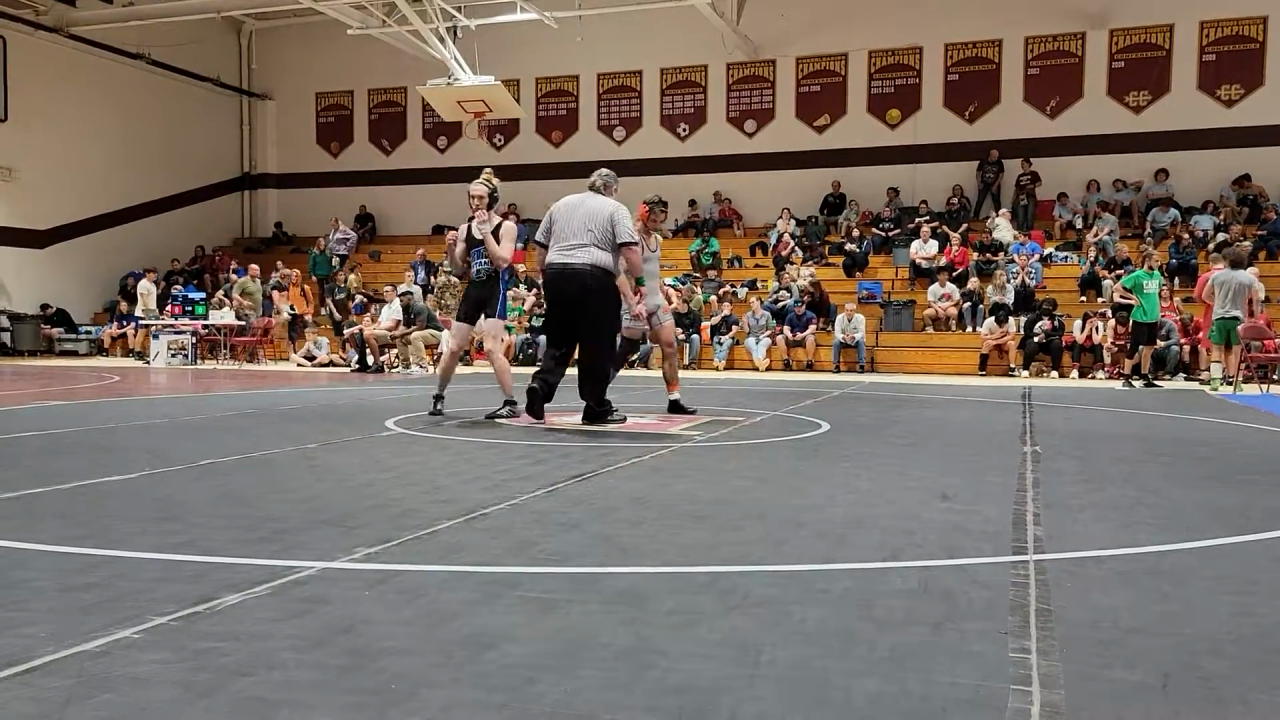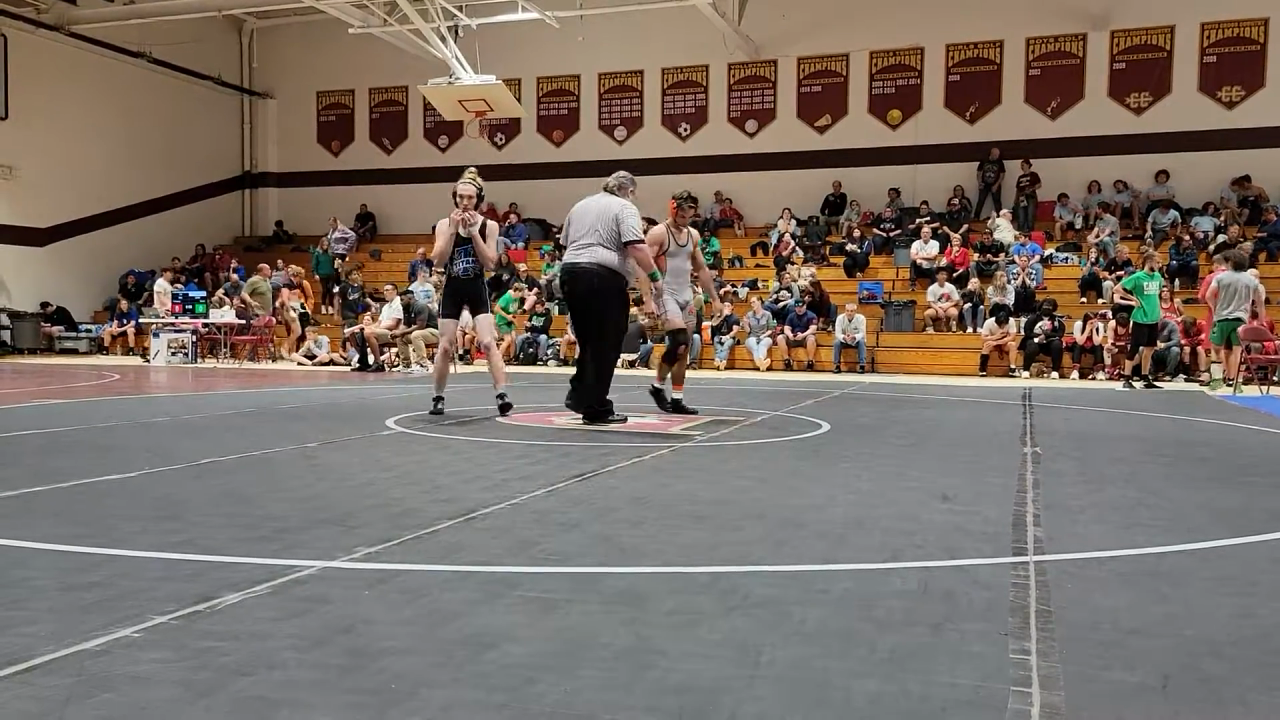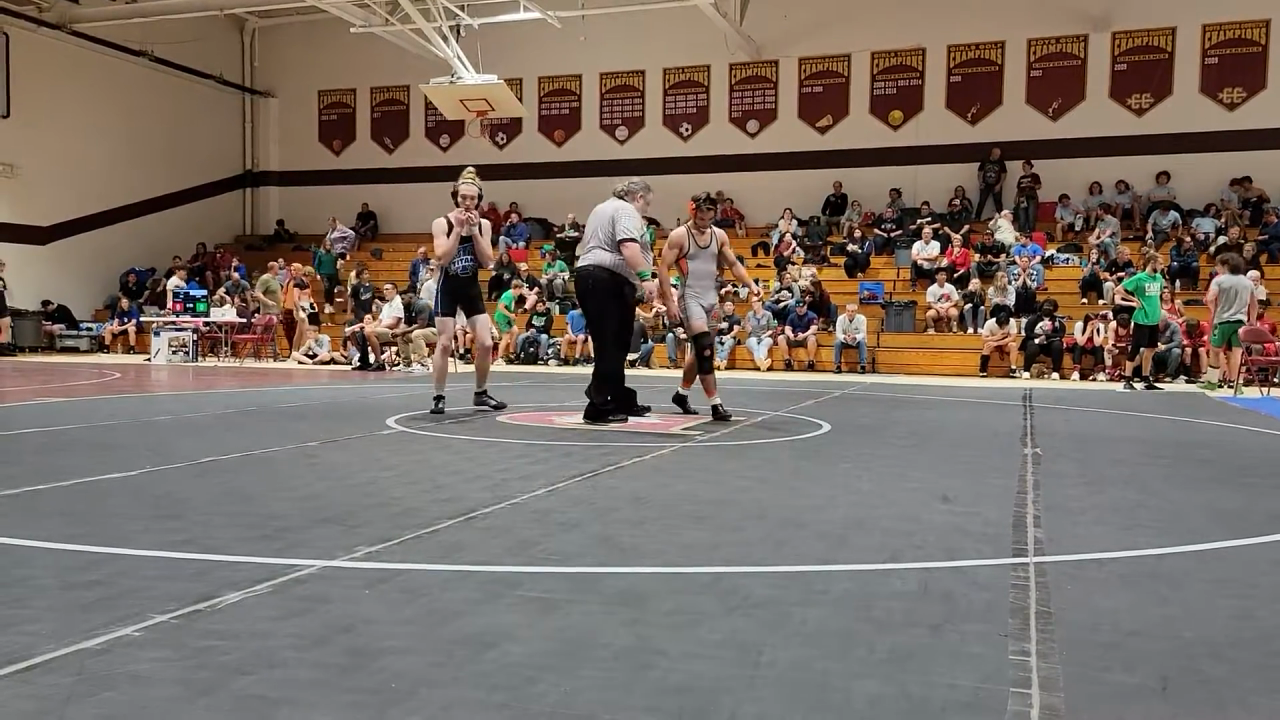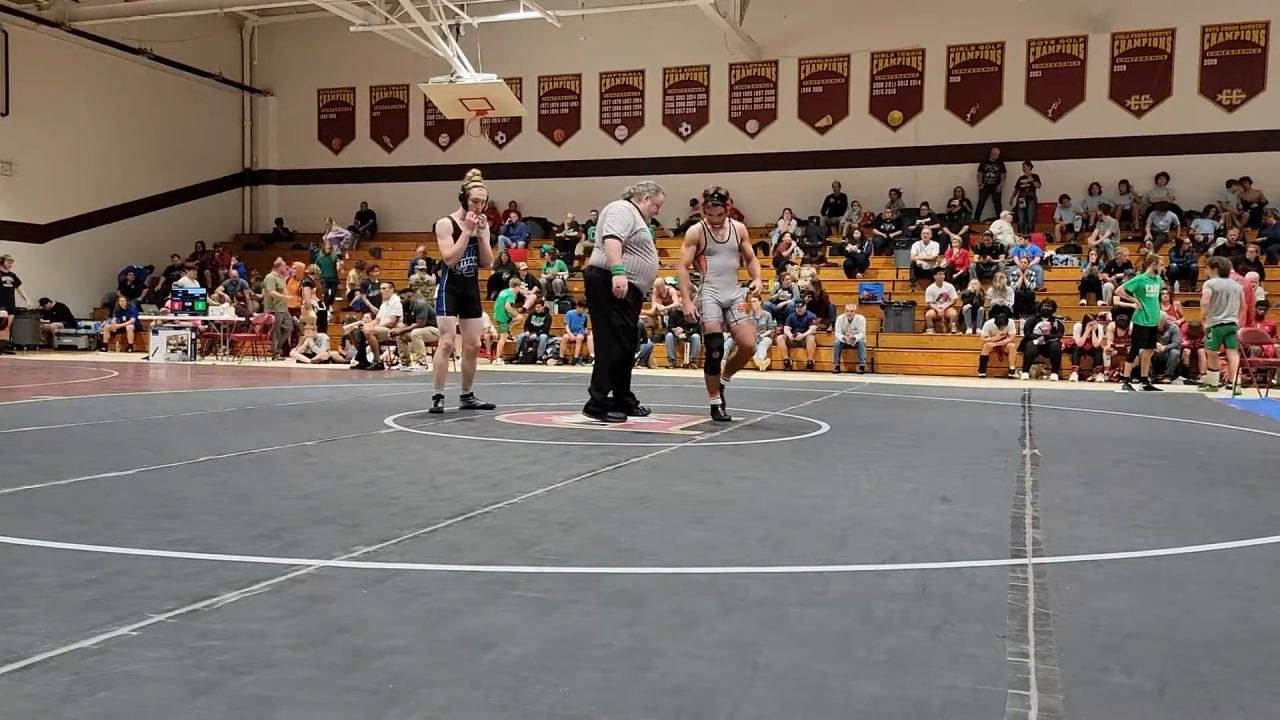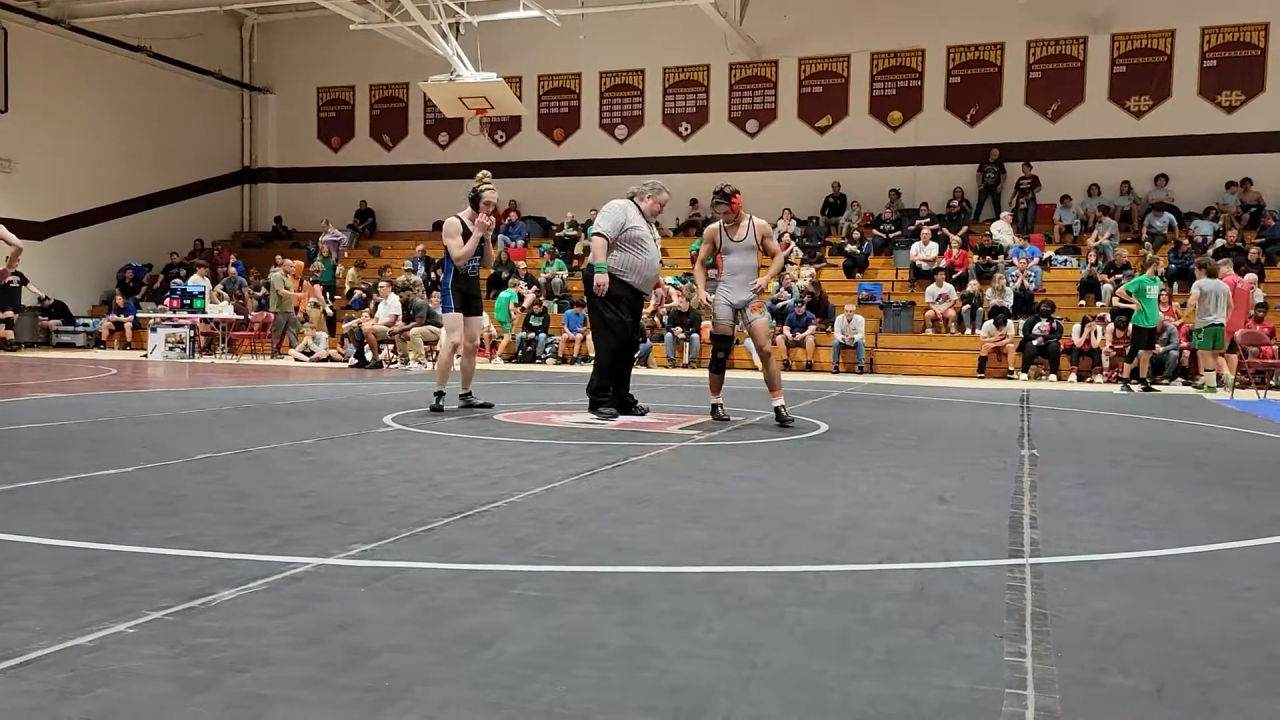
dt=0.2s
person 1, frame 1
left shoulder: (561, 204)
right shoulder: (615, 209)
left elbow: (540, 245)
right elbow: (630, 249)
left wrist: (549, 272)
right wrist: (639, 282)
left hip: (557, 278)
right hip: (593, 281)
left knee: (559, 343)
right knee: (599, 346)
left ankle: (540, 385)
right ankle: (597, 409)
person 1, frame 2
left shoulder: (581, 206)
right shoulder: (624, 208)
left elbow: (565, 244)
right elbow: (637, 247)
right wrist: (654, 277)
left hip: (571, 276)
right hip: (603, 280)
left knee: (589, 341)
right knee: (605, 344)
left ankle: (579, 395)
right ankle: (596, 408)
person 1, frame 3
left shoulder: (605, 208)
right shoulder: (626, 211)
right elbow: (629, 246)
right wrist: (645, 278)
left hip: (592, 281)
right hip: (609, 283)
left knee: (613, 344)
right knee: (612, 345)
left ankle: (622, 400)
right ankle: (598, 407)
person 1, frame 4
left shoulder: (635, 217)
right shoulder: (622, 210)
right elbow: (611, 241)
right wrist: (618, 274)
left hip: (625, 290)
right hip: (611, 286)
left knee: (626, 345)
right knee: (614, 343)
left ankle: (623, 401)
right ankle: (598, 404)
person 1, frame 5
left shoulder: (647, 222)
right shoulder: (619, 209)
left elbow: (649, 259)
right elbow: (599, 238)
left wrist: (656, 285)
right wrist: (600, 270)
left hip: (633, 291)
right hip: (610, 286)
left knee: (628, 344)
right knee: (612, 340)
left ankle: (621, 399)
right ankle: (599, 399)
person 2, frame 1
left shoulder: (506, 227)
right shoulder: (466, 228)
left elbow: (503, 261)
right elbow: (459, 268)
left wrist: (486, 231)
right wrist: (453, 248)
left hip: (496, 292)
right hip: (472, 292)
left knee: (493, 348)
right knee: (453, 349)
left ankle: (510, 404)
right ankle: (438, 397)
person 2, frame 2
left shoulder: (489, 226)
right shoulder: (444, 224)
left elbow: (489, 263)
right elbow: (437, 261)
left wrist: (474, 232)
right wrist: (454, 229)
left hip: (477, 289)
right hip: (452, 289)
left knee: (487, 342)
right knee: (446, 346)
left ankle: (502, 396)
right ankle: (438, 398)
person 2, frame 3
left shoulder: (484, 225)
right shoulder: (442, 223)
left elbow: (486, 262)
right elbow: (441, 259)
left wrist: (475, 230)
right wrist: (458, 229)
left hip: (472, 288)
right hip: (448, 288)
left knee: (485, 344)
right knee: (445, 344)
left ankle: (481, 393)
right ankle: (438, 398)
person 2, frame 4
left shoulder: (481, 225)
right shoulder: (445, 224)
left elbow: (487, 263)
right elbow: (449, 259)
left wrist: (480, 234)
right wrist: (467, 232)
left hip: (472, 288)
right hip: (450, 288)
left knee: (473, 346)
right knee: (447, 343)
left ankle: (467, 396)
right ankle: (437, 397)
person 2, frame 5
left shoulder: (484, 225)
right shoulder: (453, 223)
left elbow: (488, 263)
right elbow: (459, 258)
left wrist: (487, 236)
right wrist: (478, 232)
left hip: (473, 287)
right hip: (454, 286)
left knee: (472, 343)
right knee: (453, 340)
left ankle: (466, 394)
right ankle: (438, 394)
person 3, frame 1
left shoulder: (658, 239)
right elbow: (619, 273)
left wrist: (661, 297)
right wrist: (632, 301)
left hip: (657, 300)
right hip: (638, 302)
left knee: (670, 347)
right knee: (625, 352)
left ankle: (675, 399)
person 3, frame 2
left shoulder: (693, 235)
right shoulder: (658, 233)
left elbow: (701, 268)
left wrist: (714, 298)
right wrist: (648, 300)
left hip: (687, 295)
right hip: (666, 295)
left knee: (683, 347)
right knee: (679, 344)
left ankle: (674, 397)
right ankle: (658, 386)
person 3, frame 3
left shoulder: (719, 235)
right shoulder: (678, 235)
left elbow: (733, 264)
right elbow: (664, 269)
left wrist: (750, 284)
right wrist: (670, 301)
left hip: (711, 297)
right hip: (690, 298)
left knee: (700, 351)
right knee: (705, 347)
left ankle: (681, 394)
right ankle: (715, 403)
person 3, frame 4
left shoulder: (739, 229)
right shoulder: (695, 232)
left elbow: (751, 258)
right elbow: (683, 268)
left wrist: (757, 280)
right wrist: (687, 300)
left hip: (735, 294)
right hip: (709, 294)
left knee: (748, 346)
right knee: (714, 350)
left ankle: (722, 380)
right ankle: (715, 403)
person 3, frame 5
left shoulder: (760, 226)
right shoulder: (712, 231)
left elbow: (777, 256)
right elbow: (700, 264)
left wrist: (767, 278)
right wrist: (701, 289)
left hip: (752, 295)
right hip: (723, 294)
left knee: (764, 348)
right knee: (720, 351)
left ankle: (779, 406)
right ankle: (716, 403)
